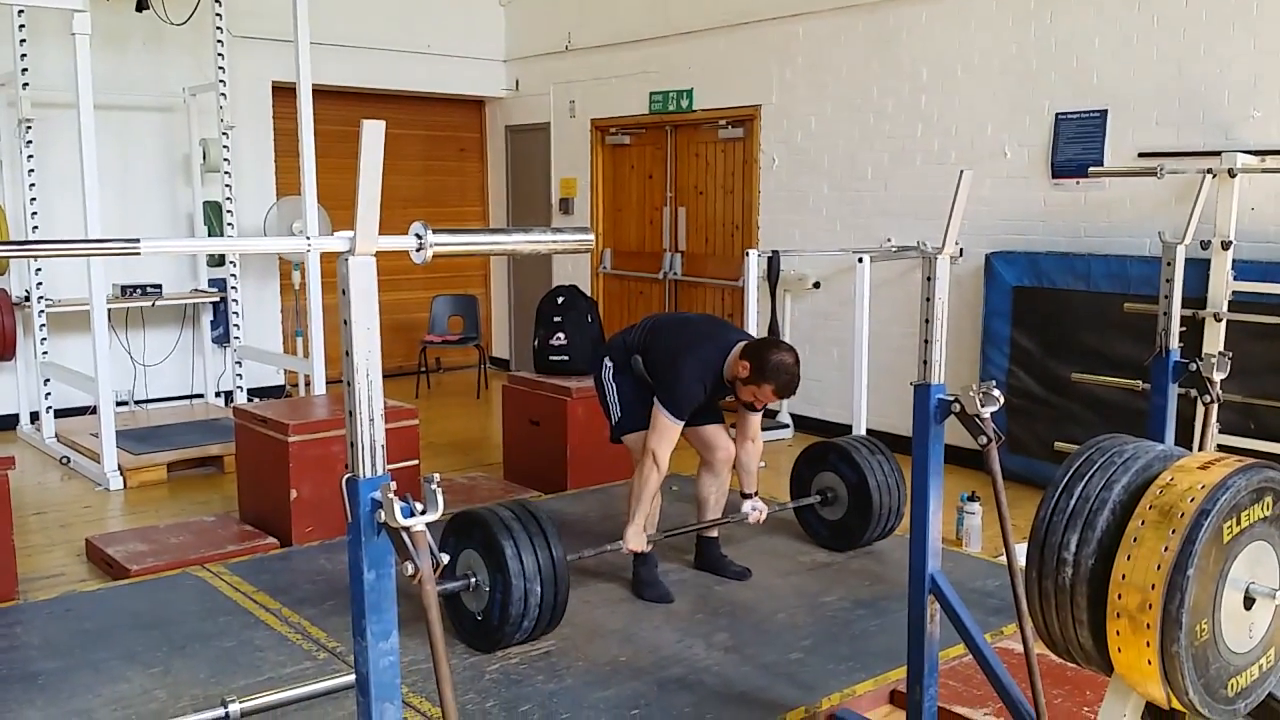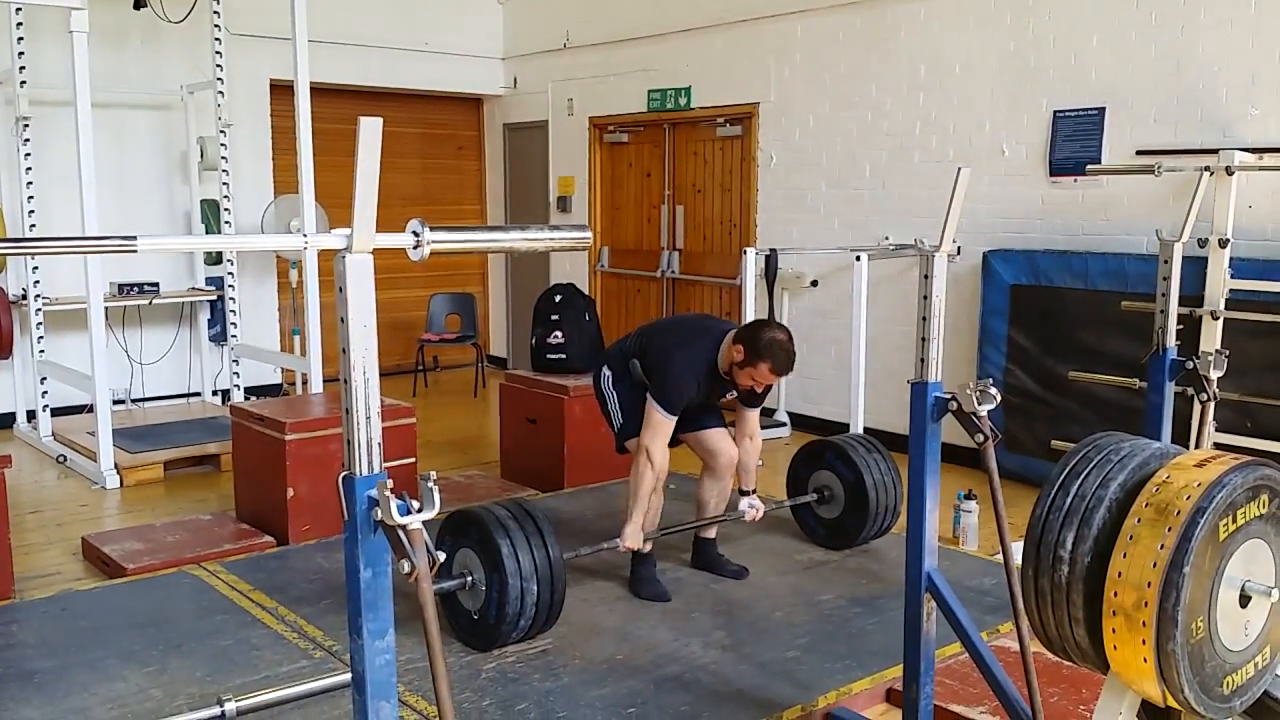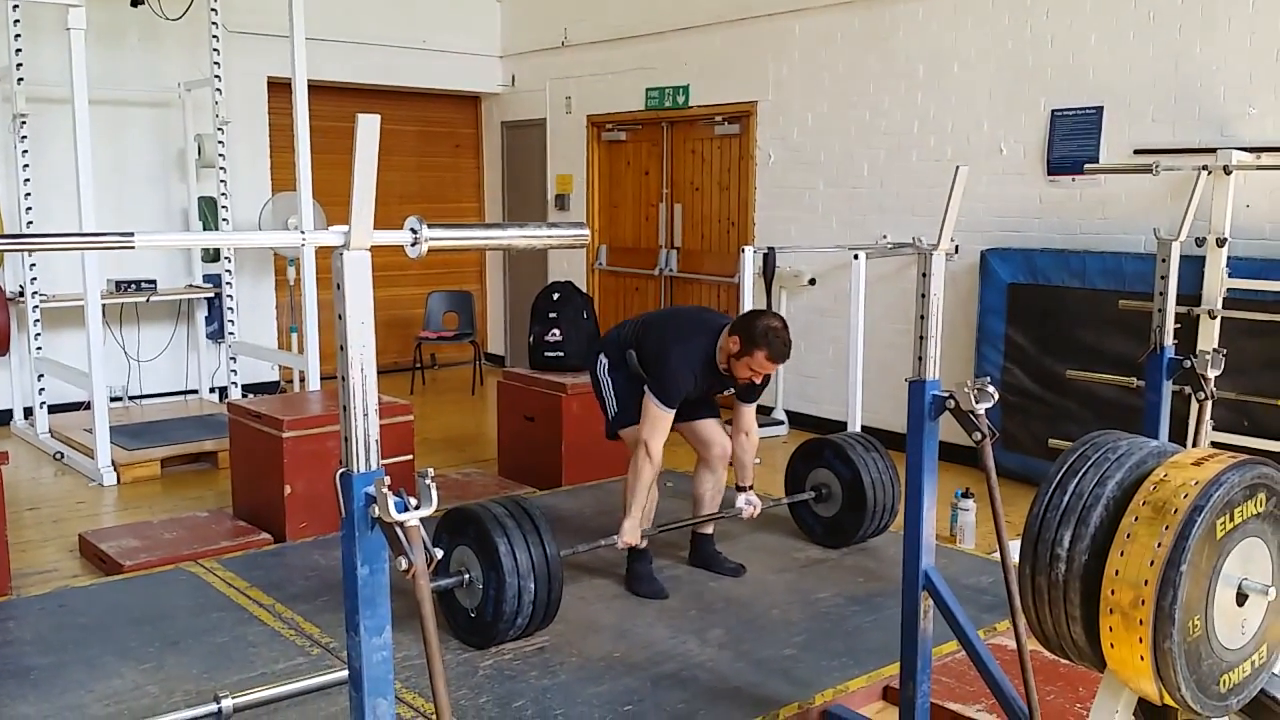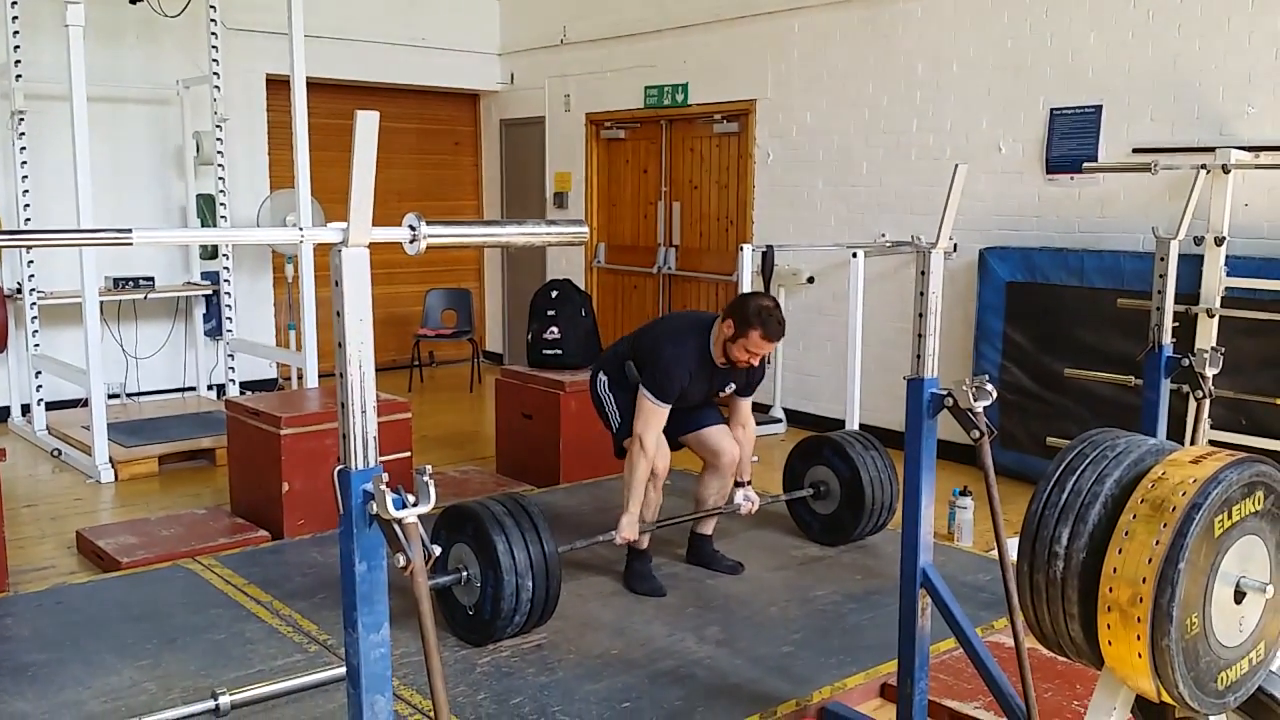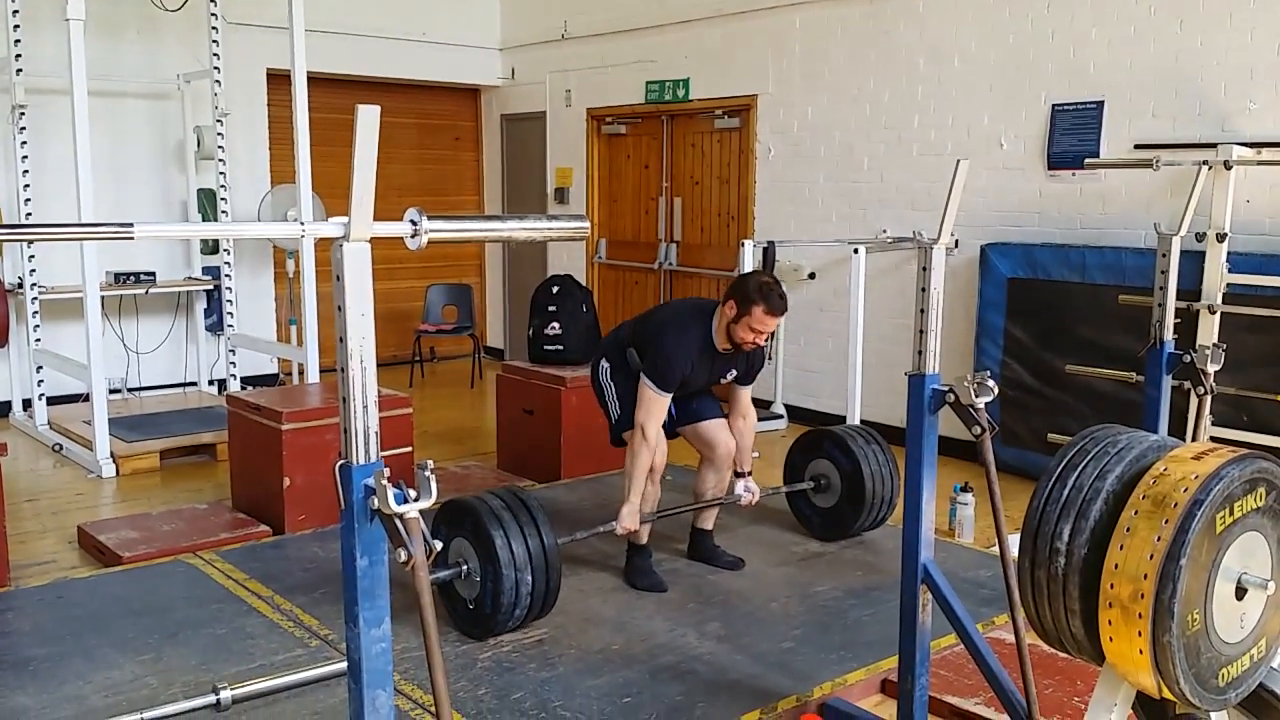
dt=0.2s
person 1, frame 1
left shoulder: (759, 371)
right shoulder: (691, 373)
left elbow: (749, 438)
right elbow: (656, 452)
left wrist: (750, 496)
right wrist: (635, 526)
left hip: (672, 374)
right hip: (625, 370)
left knee: (721, 452)
right knee: (656, 462)
left ankle: (707, 548)
right ankle: (644, 564)
person 1, frame 2
left shoulder: (757, 366)
right shoulder: (685, 365)
left elbow: (748, 433)
right elbow: (652, 450)
left wrist: (748, 493)
right wrist: (633, 524)
right hip: (627, 377)
left knee: (725, 458)
right knee: (658, 465)
left ankle: (704, 548)
right ankle: (642, 562)
person 1, frame 3
left shoulder: (755, 363)
right shoulder: (681, 358)
left elbow: (745, 428)
right elbow: (649, 443)
left wrist: (744, 489)
right wrist: (632, 519)
right hip: (622, 366)
left knee: (719, 448)
right knee: (651, 458)
left ankle: (702, 545)
right ankle: (638, 561)
person 1, frame 4
left shoulder: (750, 362)
right shoulder: (676, 354)
left elbow: (742, 422)
right elbow: (644, 440)
left wrist: (743, 485)
right wrist: (630, 515)
right hip: (621, 385)
left knee: (727, 455)
right knee: (658, 463)
left ankle: (701, 545)
right ankle: (637, 559)
person 1, frame 5
left shoulder: (750, 350)
right shoulder: (679, 341)
left elbow: (743, 412)
right elbow: (647, 429)
left wrist: (744, 475)
right wrist: (630, 505)
right hip: (623, 371)
left knee: (723, 448)
right knee: (655, 457)
left ankle: (701, 541)
right ankle: (638, 555)
